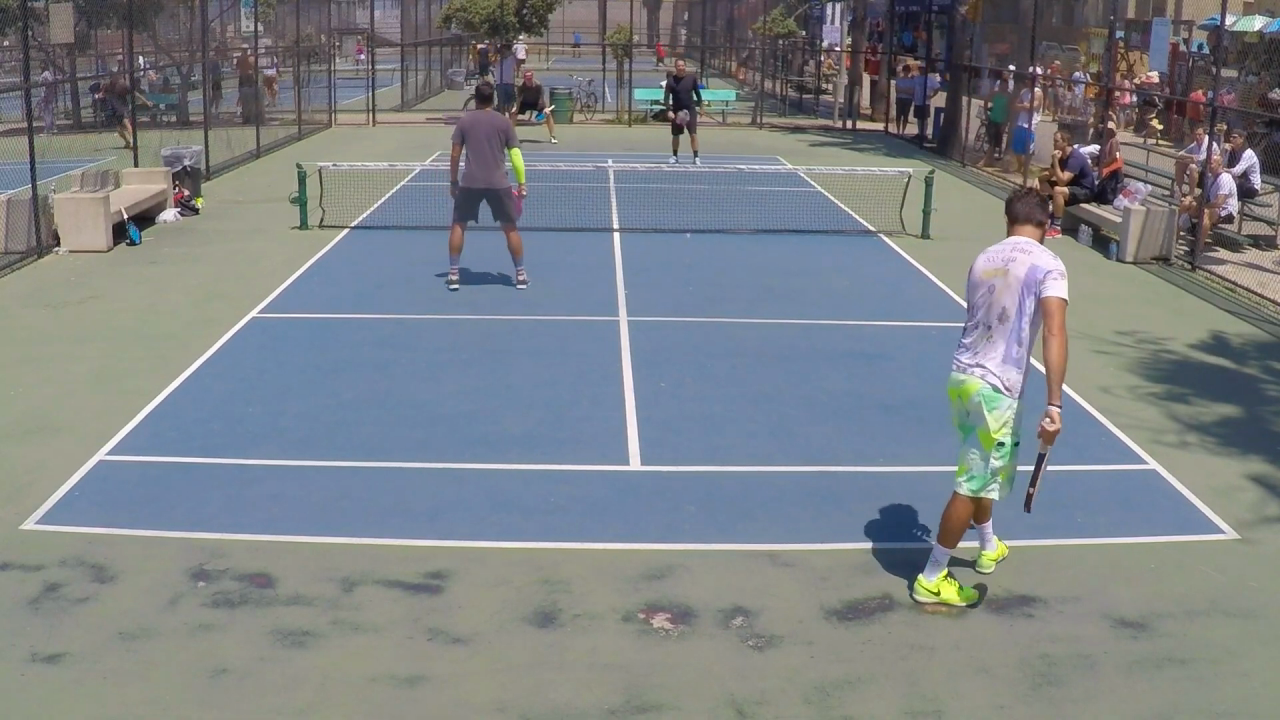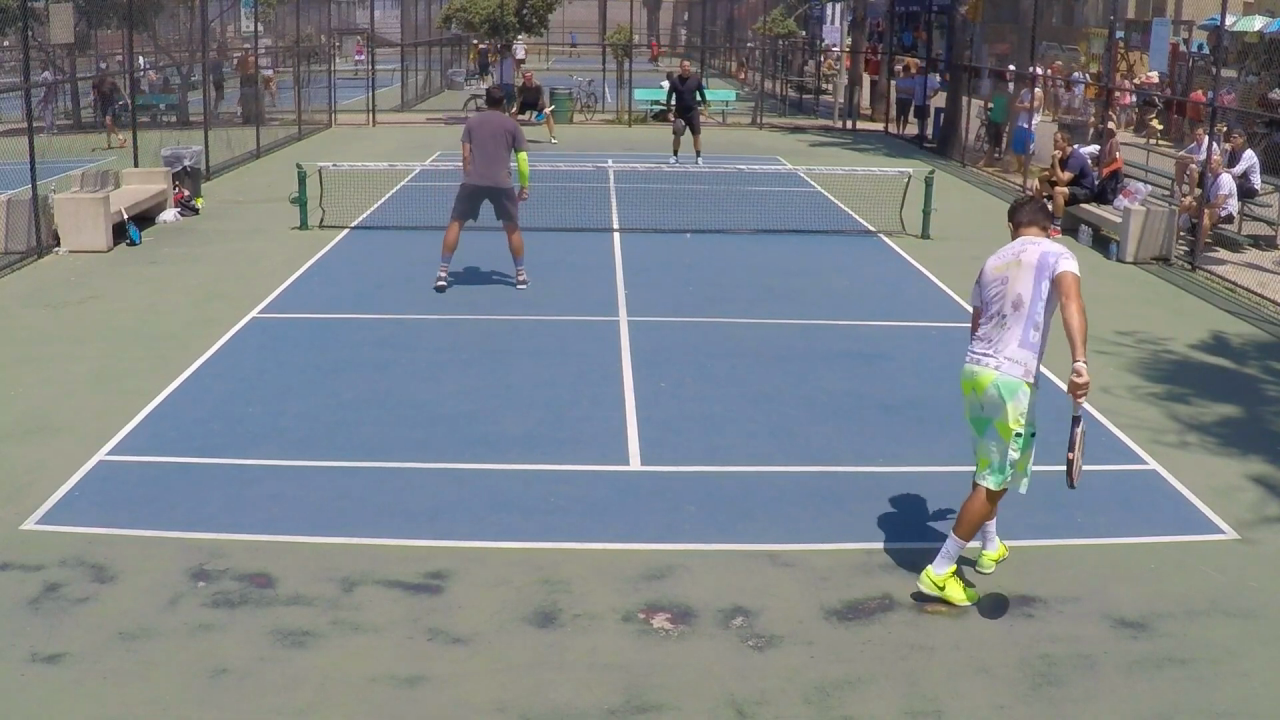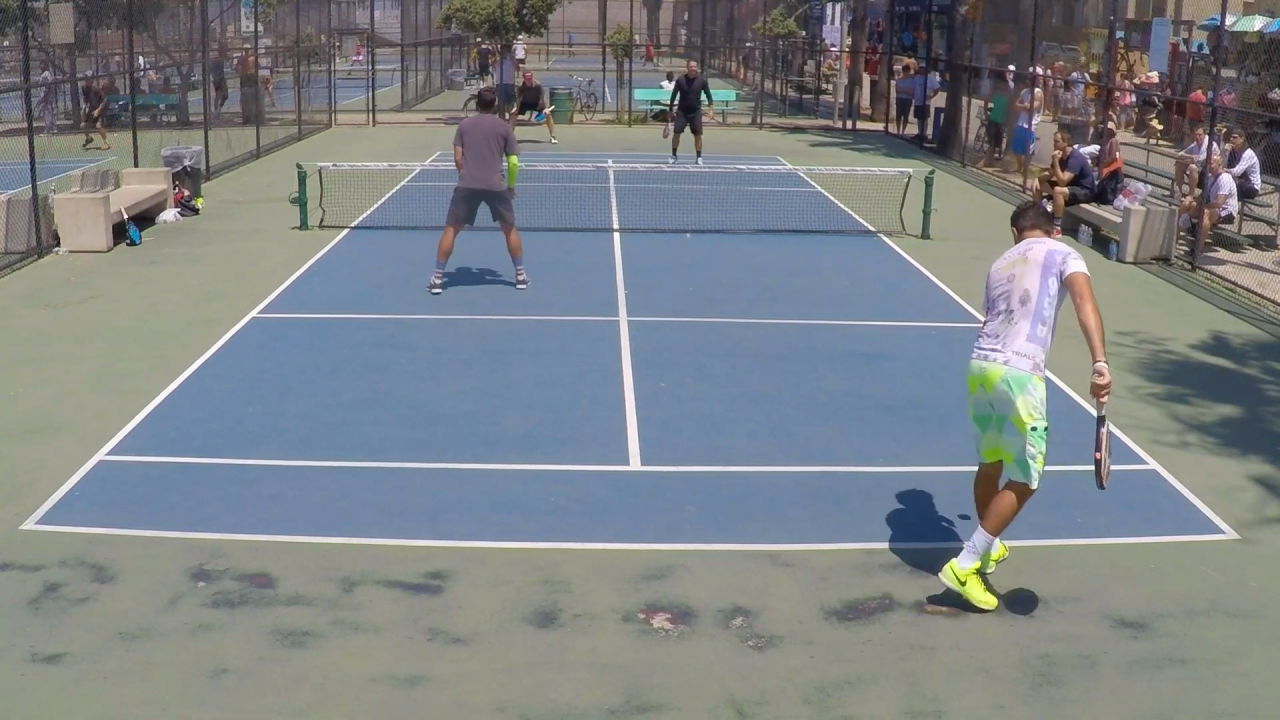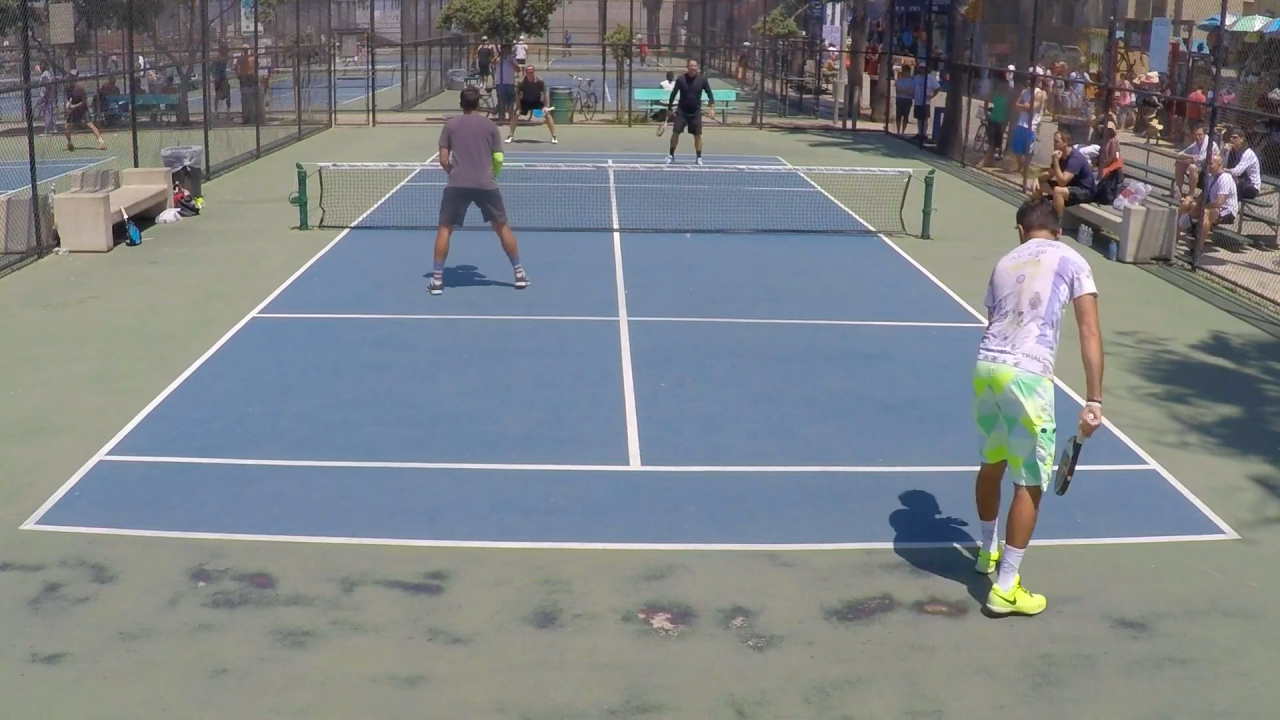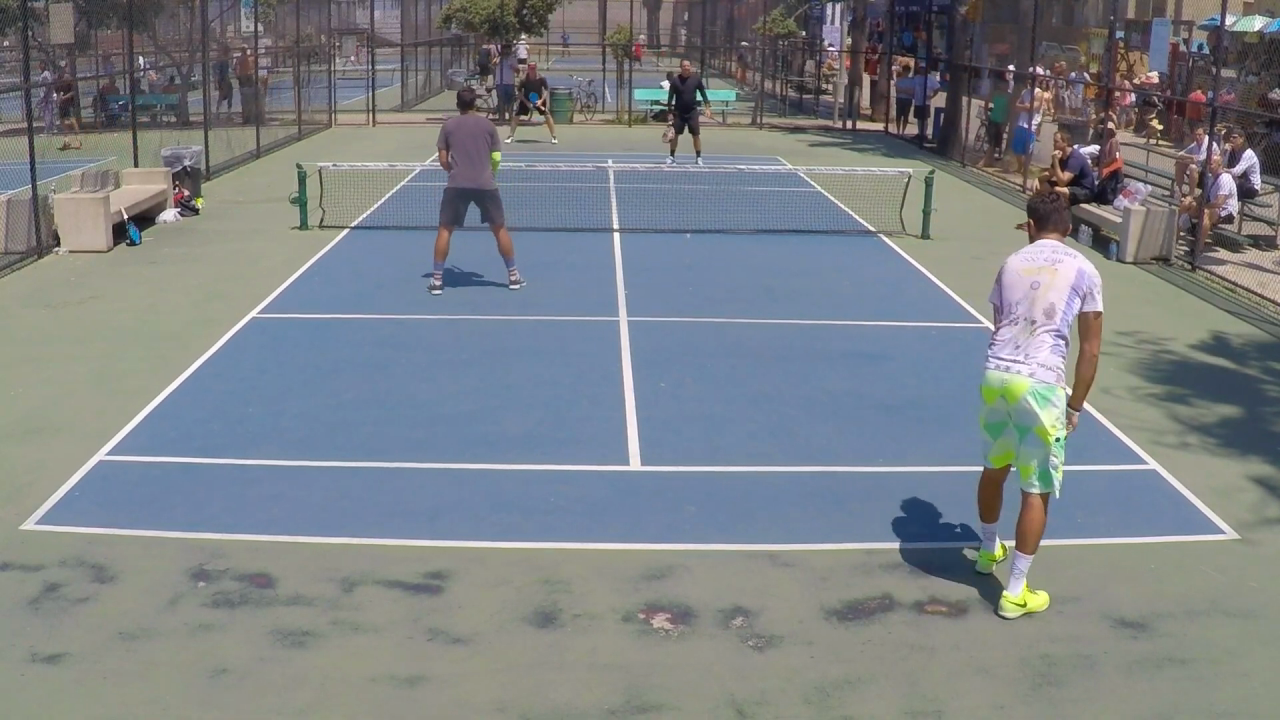
dt=0.2s
person 1, frame 1
left shoulder: (983, 260)
right shoulder: (1048, 264)
right elbow: (1054, 334)
right wrist: (1054, 404)
left hip: (960, 375)
right hip: (996, 389)
left knee: (978, 474)
right knee: (971, 487)
left ankle: (990, 549)
right ankle: (931, 579)
person 1, frame 2
left shoulder: (993, 261)
right shoulder: (1056, 254)
right elbow: (1071, 301)
right wrist: (1079, 361)
left hip: (973, 368)
right hip: (1012, 378)
left knee: (988, 467)
right knee: (992, 482)
left ankle: (991, 547)
right ankle: (939, 572)
person 1, frame 3
left shoulder: (1000, 263)
right shoulder: (1061, 254)
right elbow: (1085, 303)
right wrist: (1100, 362)
left hip: (979, 365)
right hip: (1018, 373)
left knee: (990, 464)
right knee: (1022, 481)
left ankle: (990, 547)
right ankle: (964, 565)
person 1, frame 4
left shoulder: (1005, 263)
right shoulder: (1071, 260)
right elbow: (1089, 333)
right wrist: (1093, 399)
left hip: (986, 366)
right hip: (1028, 375)
left knee: (991, 464)
right knee: (1029, 484)
left ankle: (989, 550)
right ankle: (1005, 587)
person 1, frame 5
left shoulder: (1011, 263)
right shoulder: (1084, 271)
right elbow: (1090, 350)
right wrist: (1073, 408)
left hip: (994, 374)
right hip: (1039, 384)
left knee: (994, 468)
right knee: (1037, 491)
left ankle: (989, 550)
right ankle: (1015, 592)
person 2, frame 1
left shoulder: (464, 121)
right shoulder: (504, 122)
left elbow: (455, 155)
right elbow: (515, 154)
left wrist: (453, 182)
right wrist: (522, 183)
left hip: (470, 183)
right hip: (499, 184)
left knee: (458, 226)
right knee: (510, 228)
left ankle: (453, 275)
right ankle: (521, 275)
person 2, frame 2
left shoulder: (473, 121)
right shoulder: (512, 125)
left elbow: (466, 155)
right elbow: (523, 158)
right wrist: (524, 186)
left hip: (474, 181)
right hip: (502, 183)
left knee: (455, 224)
right knee: (512, 228)
left ankle: (442, 273)
right ankle: (520, 275)
person 2, frame 3
left shoulder: (464, 124)
right shoulder: (504, 127)
left elbow: (458, 158)
right elbow: (513, 162)
right wrist: (511, 185)
left hip: (467, 184)
right hip: (495, 185)
left knee: (451, 229)
right knee: (510, 229)
left ankle: (437, 279)
right ankle: (520, 275)
person 2, frame 4
left shoulder: (450, 125)
right shoulder: (490, 126)
left elbow: (443, 159)
right elbow: (498, 159)
left hip: (457, 184)
right hip: (486, 184)
left knee: (445, 229)
right knee: (502, 227)
left ankle: (437, 279)
right ankle: (519, 274)
person 2, frame 5
left shoulder: (448, 126)
right shoulder: (488, 125)
left elbow: (443, 161)
right elbow: (496, 158)
left hip: (456, 185)
right hip: (486, 185)
left knee: (445, 229)
right knee: (499, 229)
left ankle: (437, 280)
right ankle: (513, 276)
